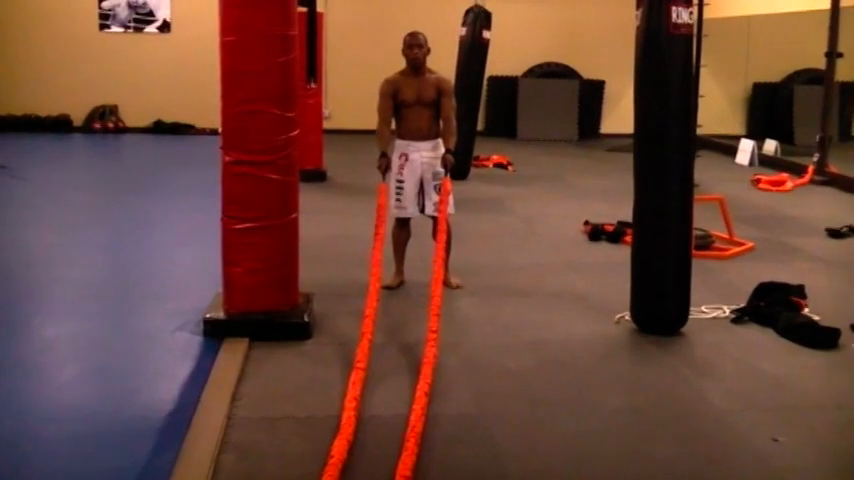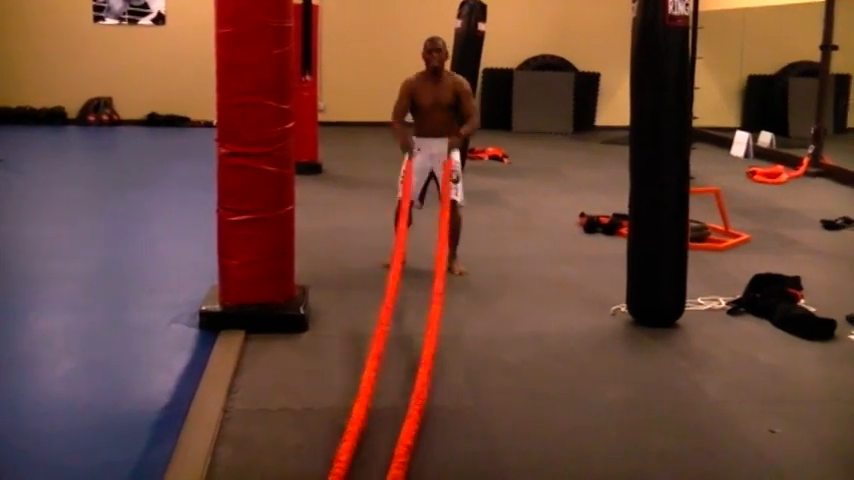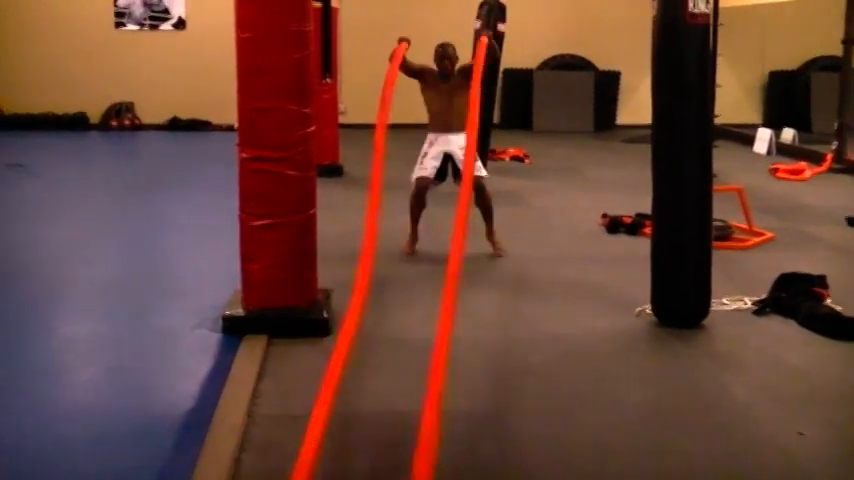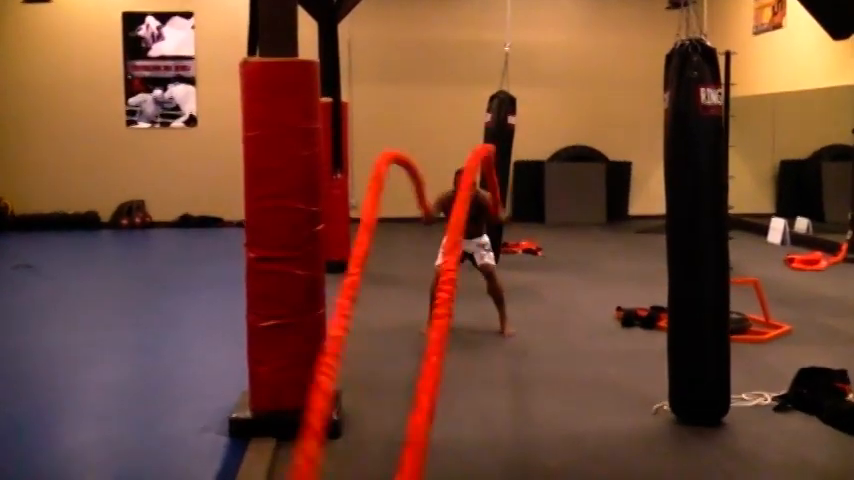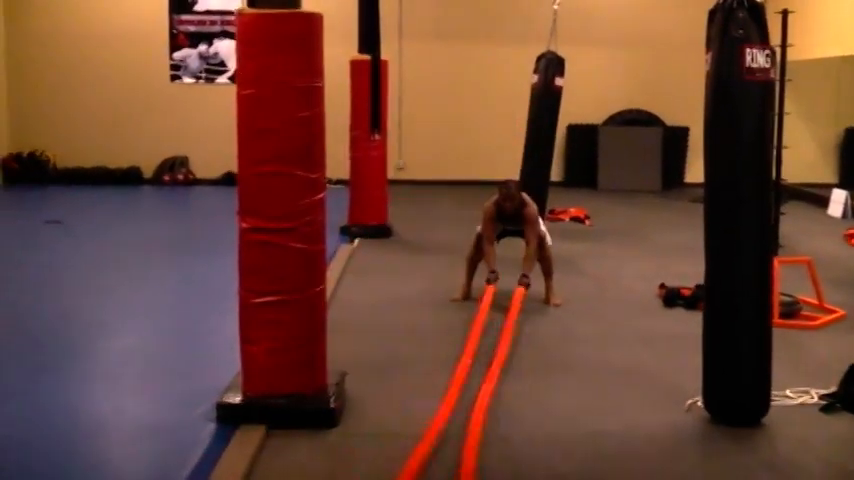
dt=1s
person 1, frame 1
left shoulder: (442, 83)
right shoulder: (391, 84)
left elbow: (449, 120)
right elbow: (384, 122)
left wrist: (449, 150)
right wrist: (383, 153)
left hip: (434, 151)
right hip: (404, 151)
left knee: (440, 215)
right knee: (401, 216)
left ankle: (445, 271)
right ankle: (399, 272)
person 1, frame 2
left shoulder: (459, 84)
right shoulder: (411, 84)
left elbow: (473, 118)
right elbow: (397, 119)
left wrist: (460, 135)
right wrist: (404, 139)
left hip: (447, 147)
right hip: (418, 146)
left knee: (452, 203)
left ankle: (452, 257)
person 1, frame 3
left shoulder: (466, 73)
right shoulder: (425, 74)
right elbow: (398, 64)
left wrist: (488, 43)
left hip: (462, 140)
right hip: (435, 140)
left knee: (479, 184)
right knee: (420, 185)
left ankle: (491, 233)
right ankle: (413, 234)
person 1, frame 4
left shoulder: (483, 198)
right shoulder: (446, 198)
left elbow: (499, 219)
right elbow: (428, 219)
left wrist: (497, 214)
right wrist: (430, 214)
left hip: (478, 240)
left knee: (490, 273)
right knee: (440, 274)
left ankle: (504, 322)
person 1, frame 5
left shoulder: (529, 209)
right shoulder: (490, 208)
left elbow: (532, 244)
right elbow: (488, 243)
left wrist: (526, 274)
right wrist: (492, 271)
left hip: (525, 225)
right hip: (500, 224)
left knee: (541, 239)
right knee: (478, 241)
left ankle: (550, 291)
right ankle: (466, 288)
